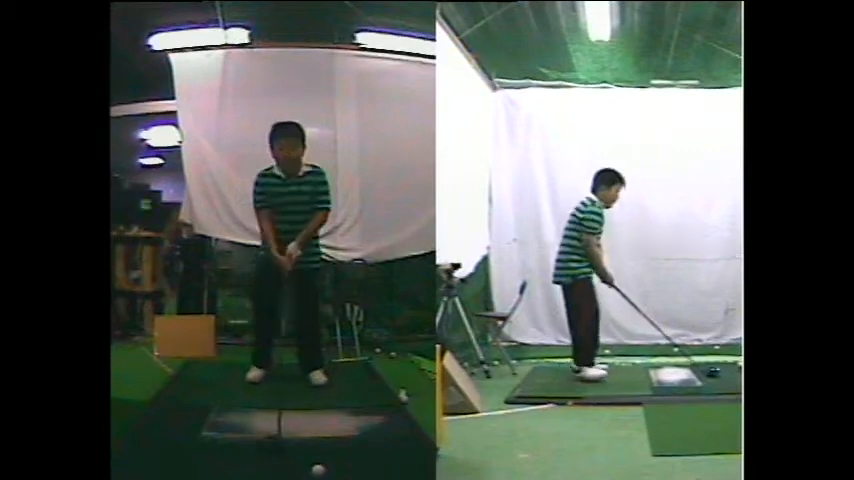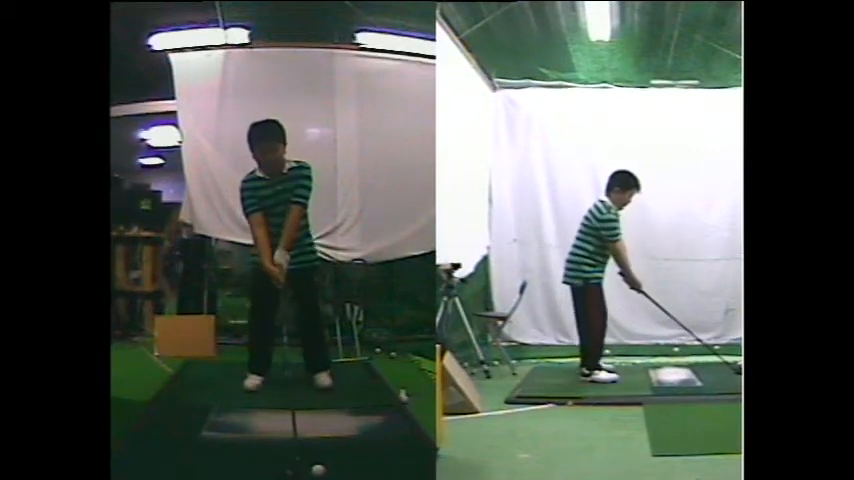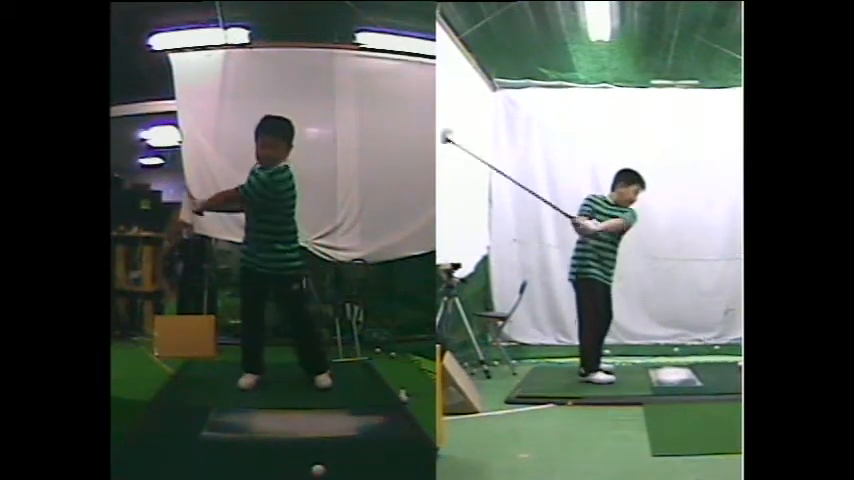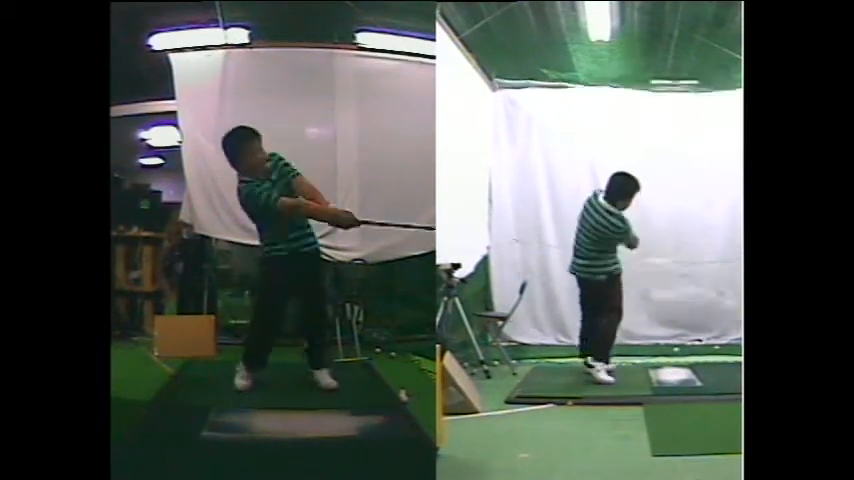
dt=0.7s
person 1, frame 1
left shoulder: (317, 176)
right shoulder: (264, 179)
left elbow: (322, 214)
right elbow: (264, 220)
left wrist: (297, 246)
right wrist: (276, 254)
left hip: (307, 255)
right hip: (271, 255)
left knee: (308, 312)
right knee: (264, 308)
left ankle: (313, 365)
right ankle: (260, 363)
person 1, frame 2
left shoulder: (301, 171)
right shoulder: (249, 184)
left elbow: (295, 214)
right elbow: (258, 226)
left wrist: (283, 253)
right wrist: (268, 263)
left hip: (301, 257)
right hip: (264, 261)
left knee: (309, 314)
right knee: (261, 316)
left ankle: (319, 368)
right ankle: (257, 370)
person 1, frame 3
left shoulder: (278, 177)
right shoulder: (259, 172)
left elbow: (235, 197)
right elbow: (239, 202)
left wrist: (204, 204)
right wrist: (211, 205)
left hip: (284, 263)
right hip: (253, 260)
left knee: (298, 317)
right knee: (251, 317)
left ankle: (318, 368)
right ankle: (252, 368)
person 1, frame 4
left shoulder: (275, 162)
right shoulder: (250, 190)
left elbow: (303, 186)
right elbow: (291, 205)
left wrist: (329, 210)
right wrist: (332, 215)
left hip: (306, 250)
right hip: (277, 257)
left knee: (315, 310)
right knee: (267, 313)
left ankle: (318, 365)
right ankle: (248, 366)
person 2, frame 1
left shoulder: (590, 207)
right shoulder: (593, 209)
left elbow: (595, 245)
right elbow: (589, 245)
left wrist: (601, 270)
right wrist: (603, 272)
left hip: (572, 270)
right hip: (575, 270)
left knee: (580, 316)
right knee: (588, 314)
left ankle: (583, 361)
right ankle: (583, 364)
person 2, frame 2
left shoulder: (606, 210)
right shoulder: (606, 214)
left elbow: (619, 244)
right elbow: (616, 249)
left wrist: (627, 273)
right wrist: (631, 276)
left hip: (583, 272)
right hip: (585, 273)
left knee: (590, 318)
right knee: (596, 318)
left ankle: (590, 361)
right ankle: (590, 368)
person 2, frame 3
left shoulder: (629, 214)
right shoulder: (592, 201)
left elbow: (617, 224)
right elbow: (580, 223)
left wrist: (597, 227)
right wrist: (580, 224)
left hip: (604, 273)
right hip: (586, 270)
left knee: (604, 318)
right knee: (592, 319)
left ankle: (592, 361)
right ankle: (588, 369)
person 2, frame 4
left shoulder: (594, 199)
right shoulder: (620, 223)
right elbow: (632, 244)
right wrist: (634, 239)
left hip: (581, 269)
right hip: (605, 272)
left knee: (589, 315)
right knee: (611, 314)
left ankle: (589, 357)
right ankle: (597, 361)
